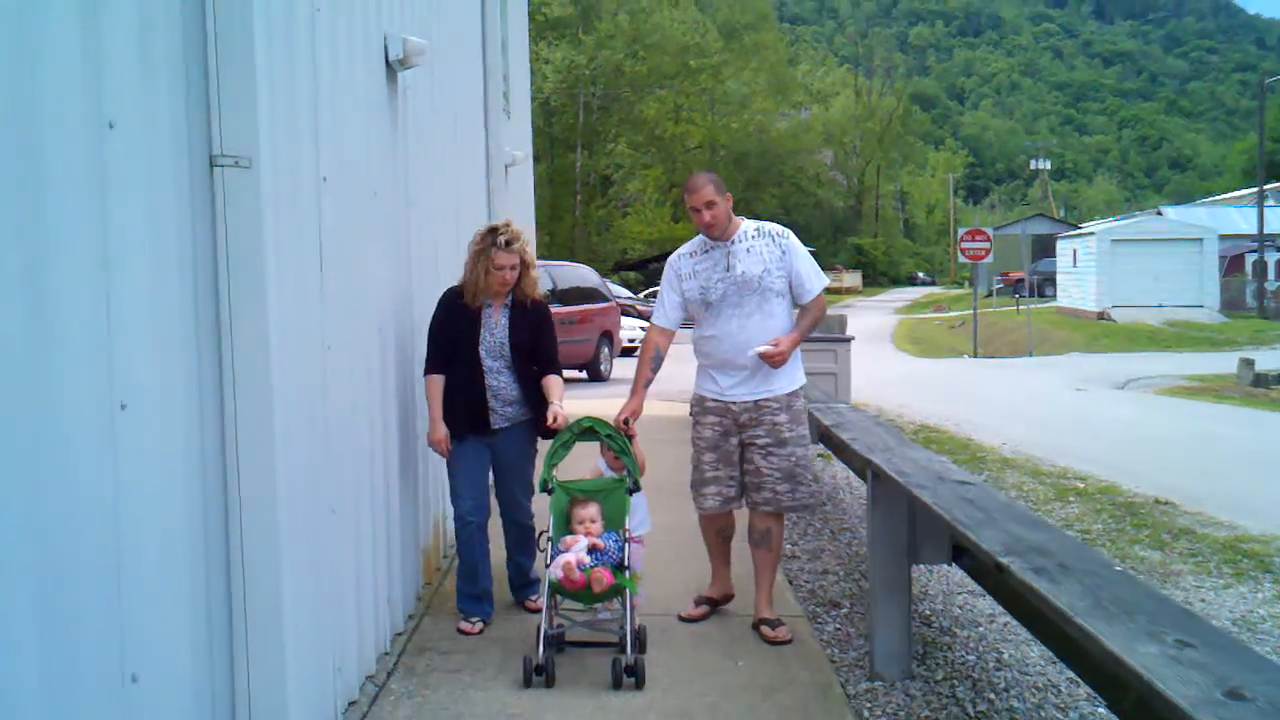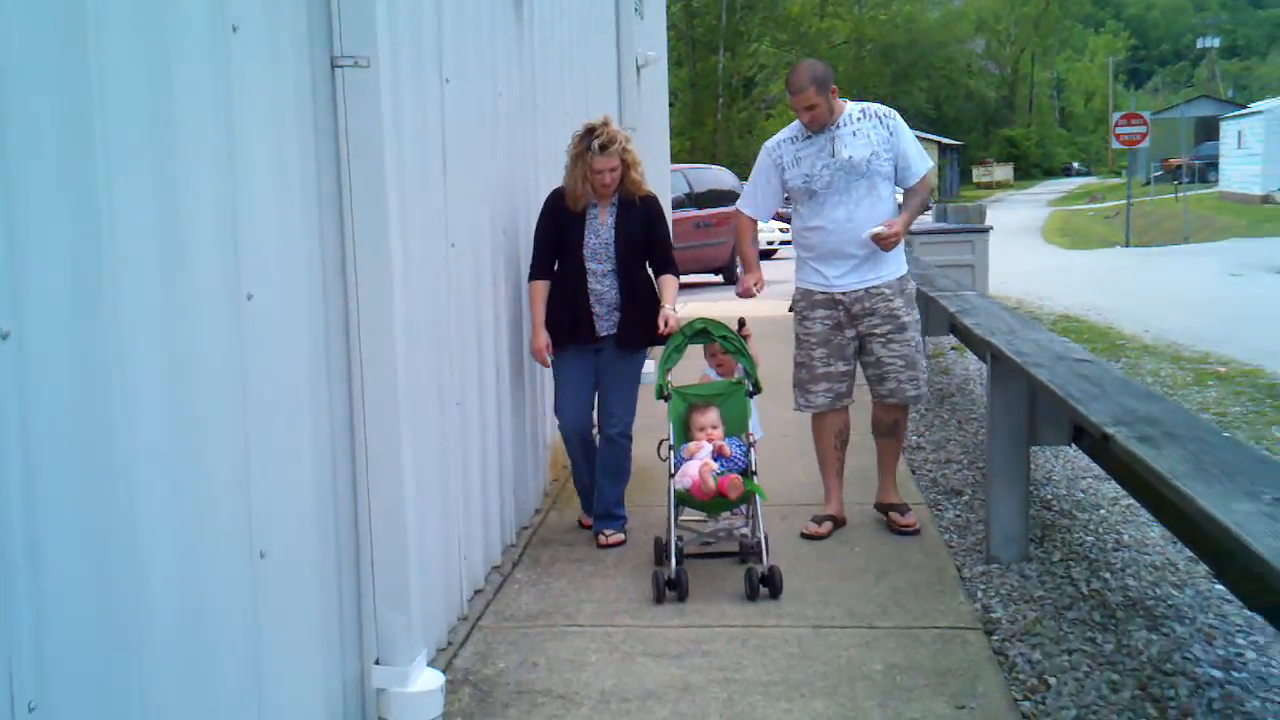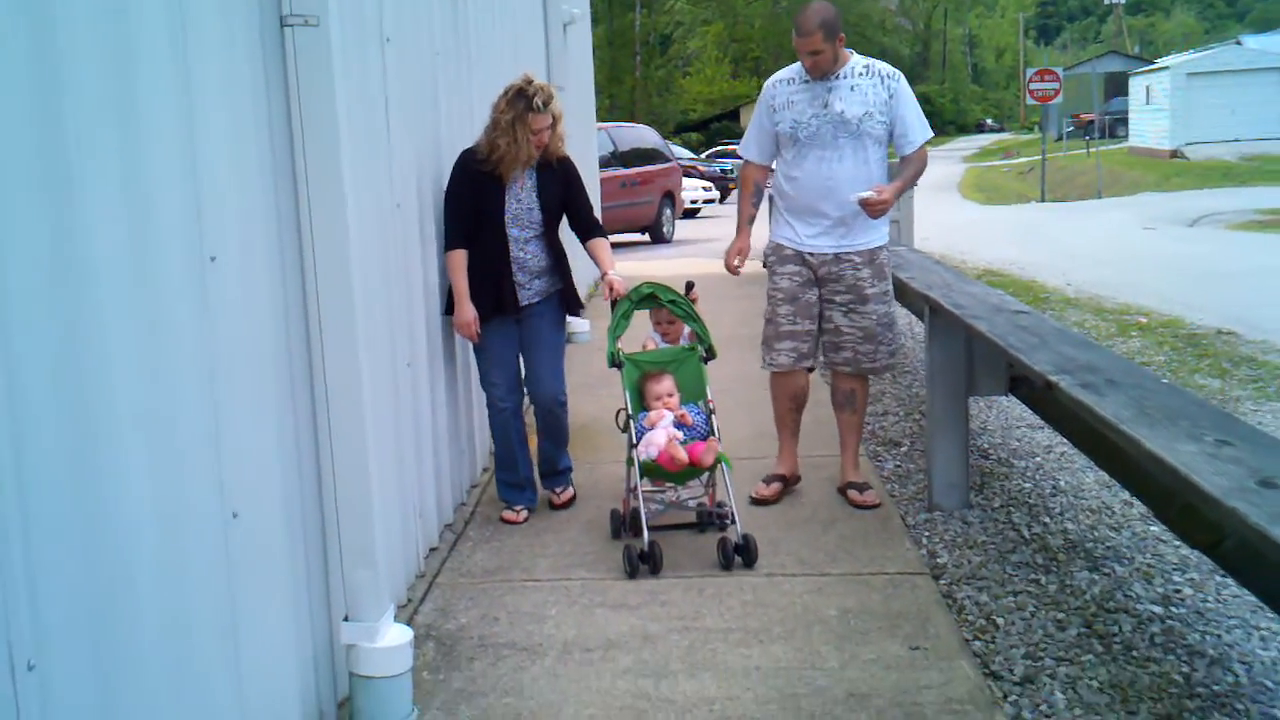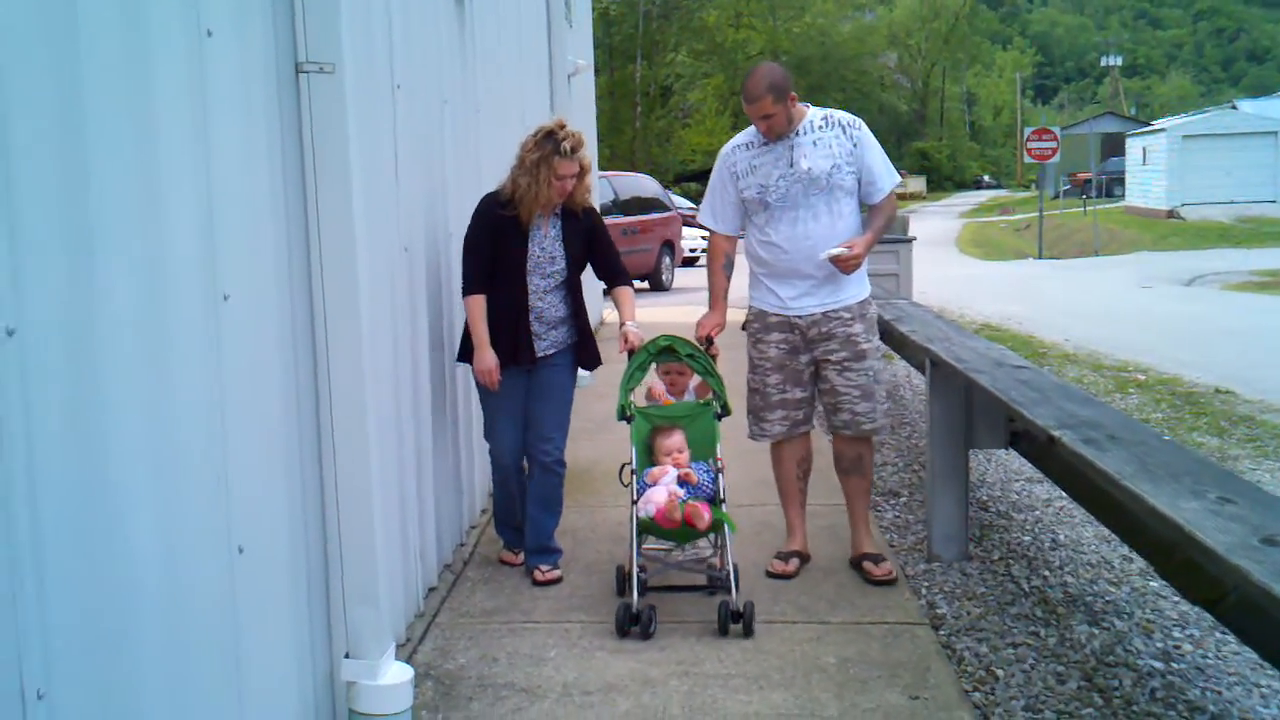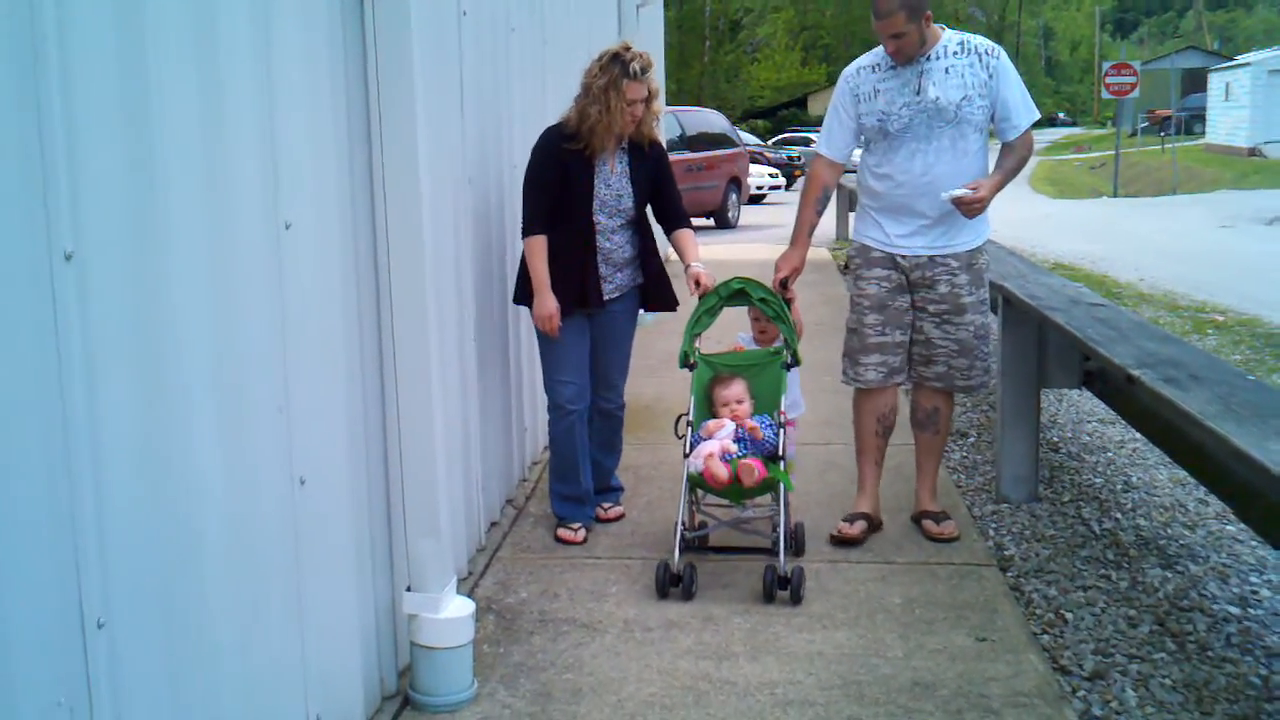
dt=1s
person 1, frame 1
left shoulder: (778, 240)
right shoulder: (680, 262)
left elbow: (815, 301)
right elbow: (660, 331)
left wrist: (792, 340)
right wrist: (637, 396)
left hip: (775, 396)
right hip: (714, 398)
left knee: (769, 502)
right knee: (712, 500)
left ankle: (764, 608)
right ankle: (720, 584)
person 1, frame 2
left shoulder: (882, 122)
right shoulder: (778, 148)
left elbow: (921, 182)
right elbow: (747, 214)
left wrist: (903, 221)
right wrist: (751, 267)
left hip: (884, 284)
right hip: (818, 292)
left knee: (895, 391)
right knee: (826, 399)
left ankle: (888, 492)
right ankle: (833, 503)
person 1, frame 3
left shoulder: (886, 81)
right shoulder: (778, 88)
left elbow: (917, 153)
right elbow: (756, 166)
left wrist: (894, 188)
right wrist: (742, 232)
left hip: (861, 249)
right hip: (792, 248)
left knee: (851, 363)
right knee: (785, 359)
left ankle: (850, 470)
right ankle: (786, 463)
person 1, frame 4
left shoulder: (847, 131)
right shoulder: (734, 155)
left elbow: (884, 201)
right elbow: (722, 237)
left wrist: (865, 241)
right wrist: (717, 308)
left hip: (845, 306)
right hip: (774, 314)
left knee: (855, 425)
right knee: (785, 427)
left ankle: (863, 541)
right ankle: (796, 538)
person 1, frame 5
left shoulder: (985, 59)
right shoulder: (859, 76)
left elbow: (1020, 138)
right elbow: (827, 164)
left wrist: (993, 183)
right wrist: (798, 246)
left hip: (956, 250)
right hip: (878, 249)
left knee: (939, 377)
right knee: (874, 376)
left ankle: (927, 497)
right ankle: (867, 501)
person 2, frame 1
left shoulder: (533, 308)
right shoulder: (455, 303)
left elbow: (549, 365)
right elbow: (436, 364)
left wrist: (554, 402)
right wrist: (436, 419)
left hip: (516, 424)
right hip: (466, 425)
left knee: (518, 509)
right knee: (469, 514)
left ankle: (525, 585)
right ankle: (474, 606)
person 2, frame 2
left shoulder: (644, 205)
right shoulder: (560, 204)
left elbow: (664, 264)
right elbow: (541, 268)
left wrist: (667, 305)
right wrist: (539, 327)
left hip: (626, 332)
right hip: (573, 331)
left knee: (616, 428)
right knee: (573, 422)
left ankle: (610, 517)
right ankle: (590, 500)
person 2, frame 3
left shoulder: (558, 167)
right shoulder: (473, 167)
left elbow: (587, 225)
right elbow: (456, 238)
left wrist: (609, 271)
right wrist: (463, 301)
left hip: (544, 297)
right hip: (491, 301)
left knee: (549, 394)
right knee: (502, 400)
left ankle: (558, 475)
right ankle: (516, 493)
person 2, frame 4
left shoulder: (581, 217)
right shoulder: (495, 211)
left elbow: (615, 274)
right elbow: (474, 283)
left wrist: (628, 321)
right wrist: (482, 347)
left hip: (558, 350)
right hip: (504, 350)
left knee: (548, 453)
right knee: (505, 451)
left ankle: (542, 552)
right ankle: (513, 536)
person 2, frame 5
left shoulder: (648, 151)
right shoulder: (557, 145)
left elbow: (673, 215)
right elbow: (535, 224)
left wrist: (693, 263)
right wrist: (542, 291)
left hip: (620, 292)
right hip: (564, 293)
left knee: (609, 399)
right knee: (569, 401)
left ankle: (604, 488)
right ankle: (573, 508)
